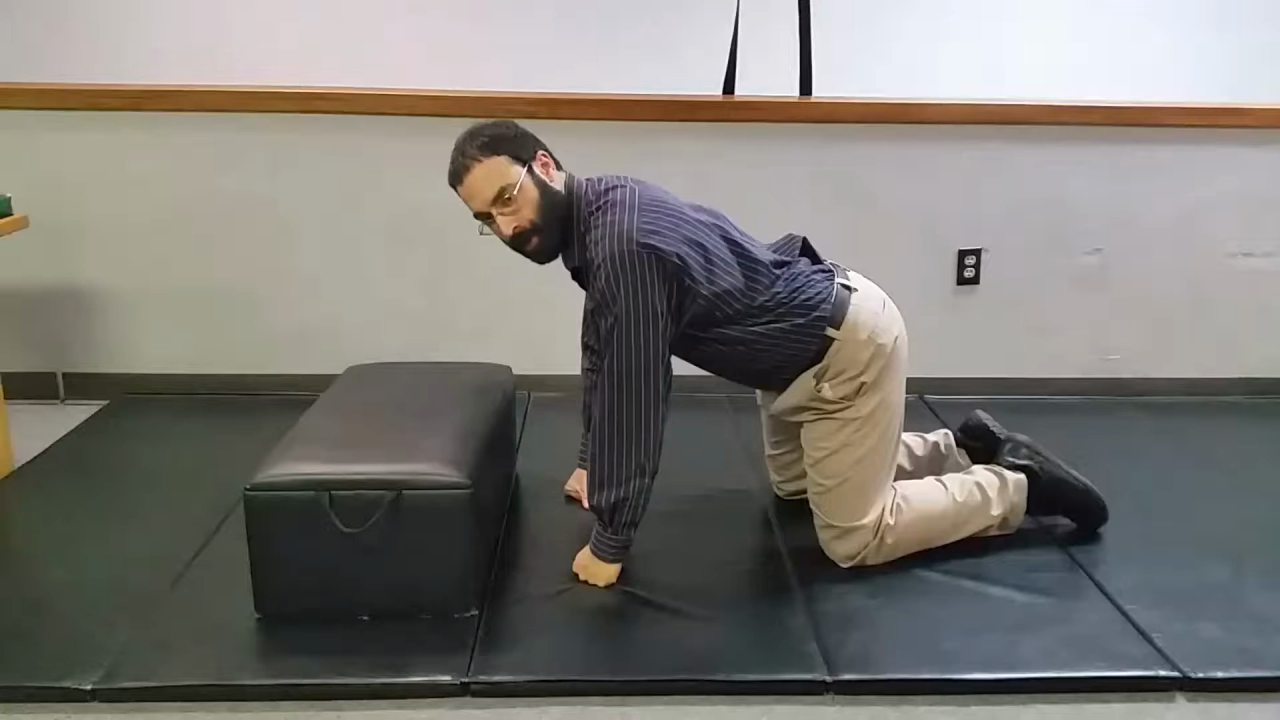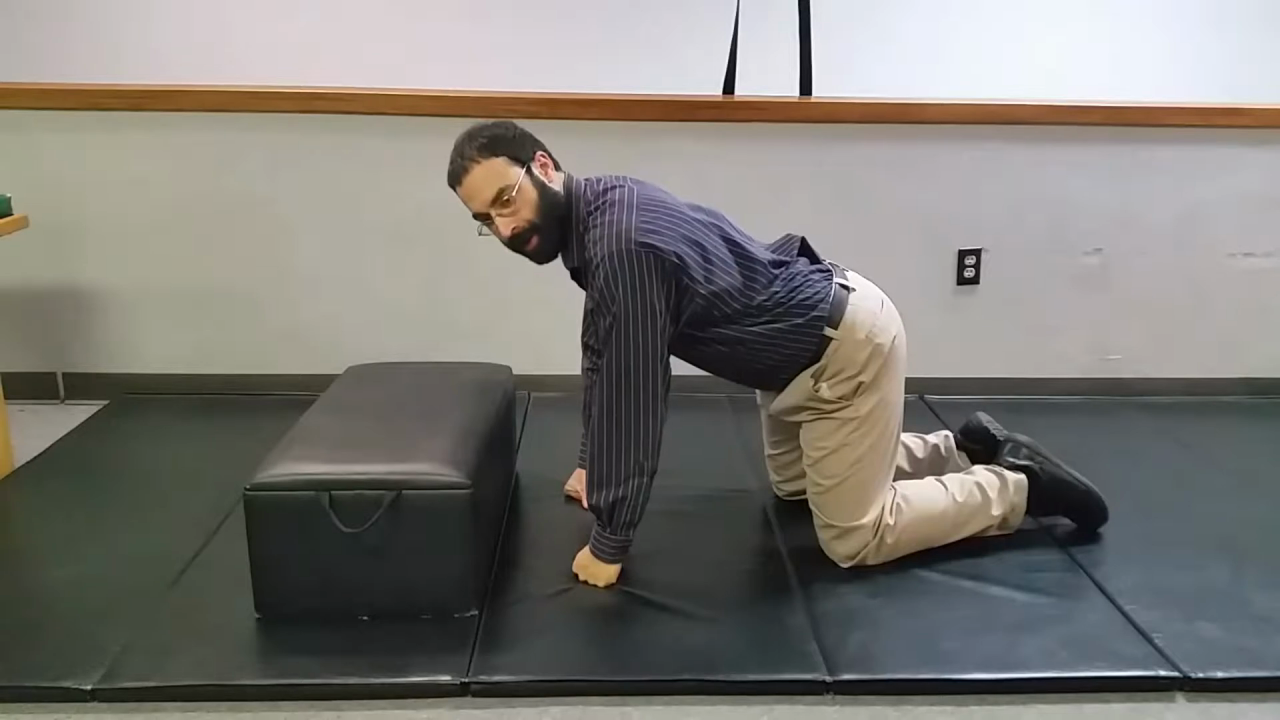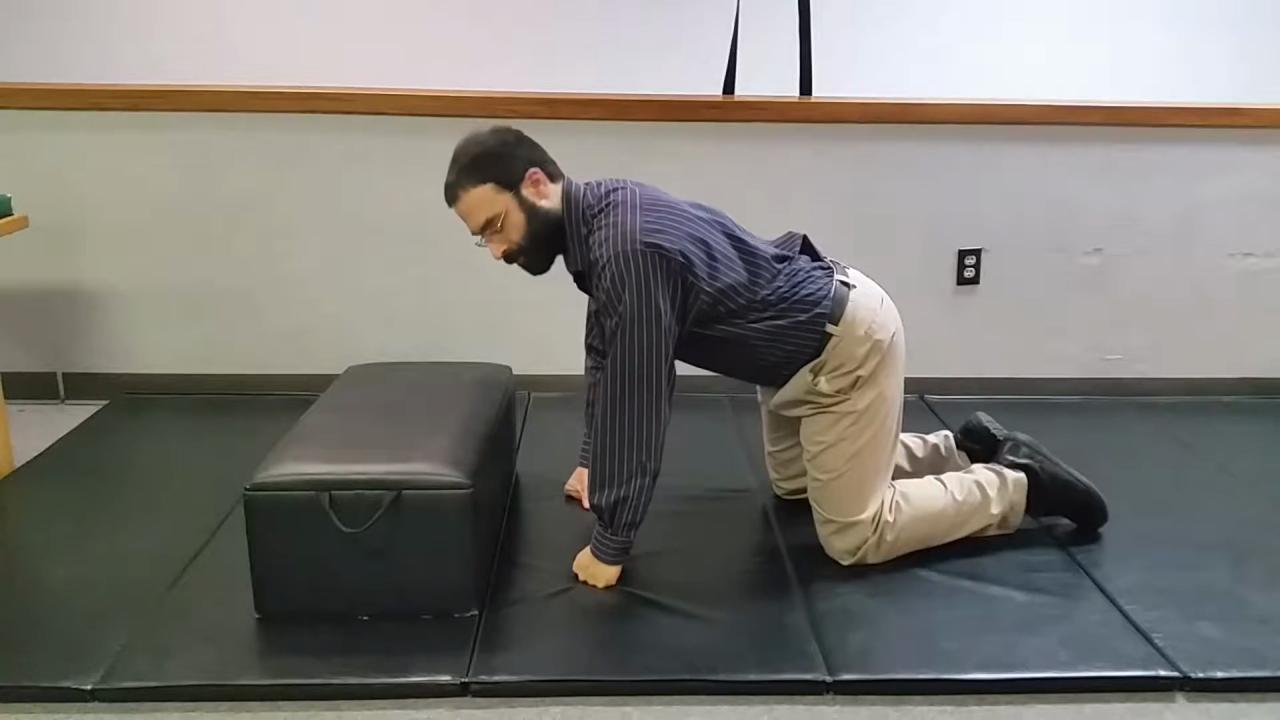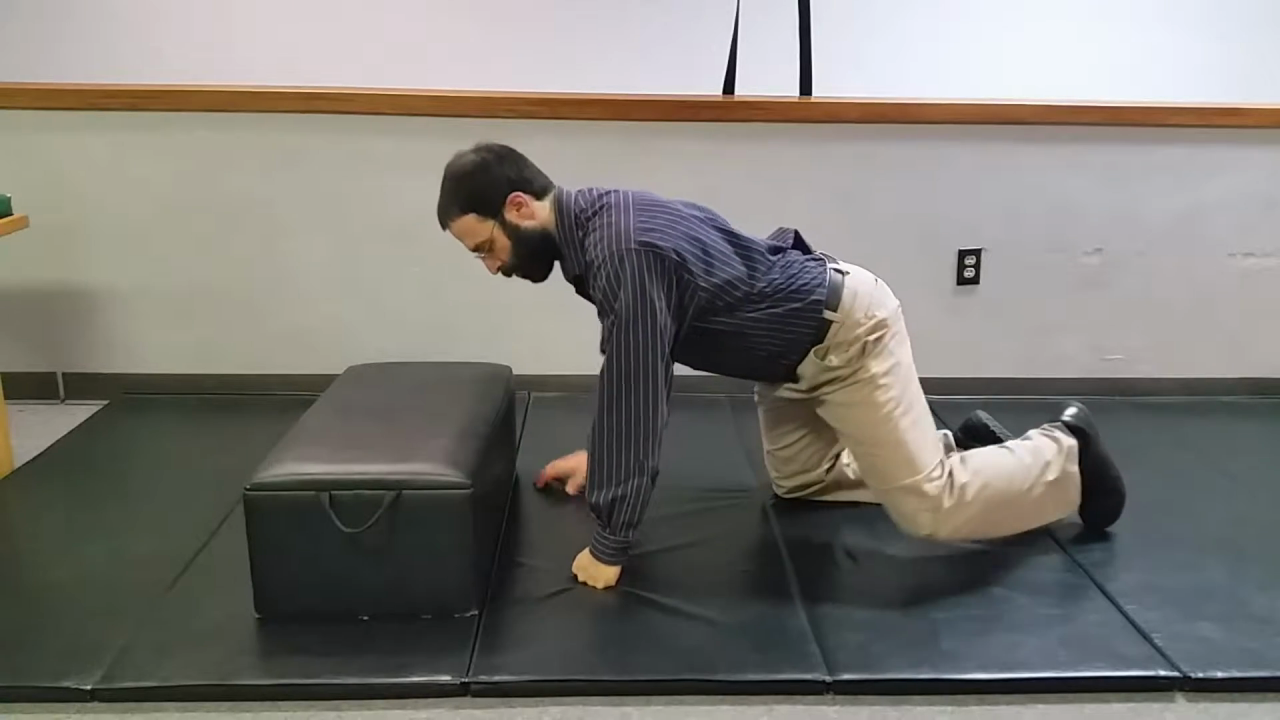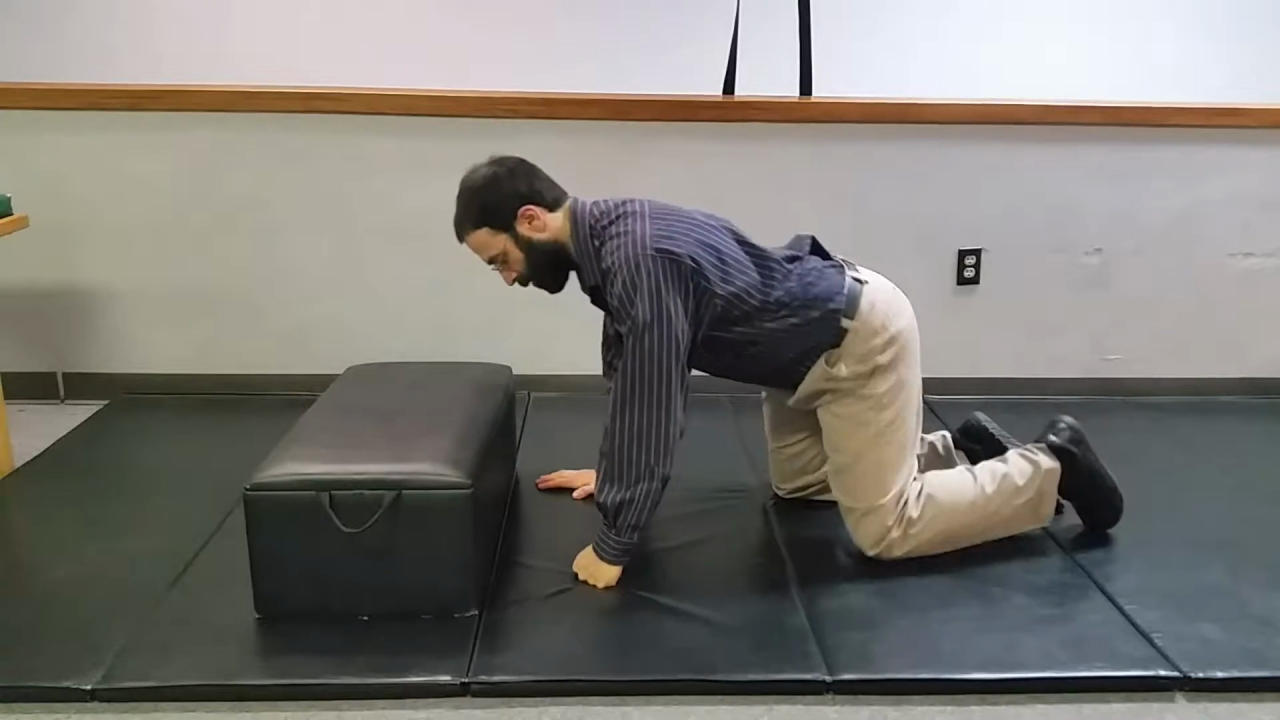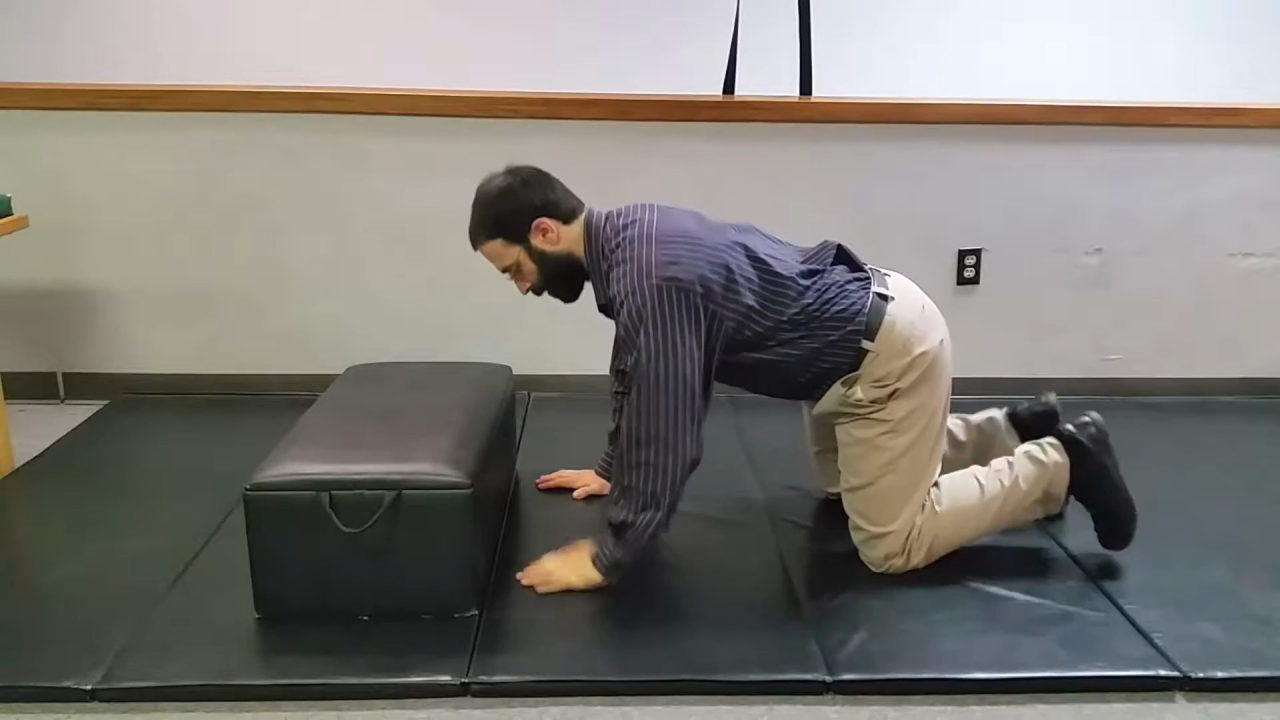
dt=0.4s
person 1, frame 1
left shoulder: (623, 244)
right shoulder: (599, 212)
left elbow: (634, 398)
right elbow: (602, 356)
left wrist: (609, 544)
right wrist: (591, 462)
left hip: (847, 345)
right hip: (812, 335)
left knee: (853, 537)
right knee: (794, 483)
left ankle: (1019, 484)
right ankle: (965, 448)
person 1, frame 2
left shoulder: (622, 243)
right shoulder: (599, 209)
left elbow: (633, 400)
right elbow: (602, 357)
left wrist: (608, 544)
right wrist: (591, 463)
left hip: (845, 345)
right hip: (812, 334)
left knee: (853, 537)
right knee: (795, 484)
left ankle: (1020, 485)
right ankle: (966, 450)
person 1, frame 3
left shoulder: (627, 246)
right shoulder: (601, 214)
left elbow: (636, 397)
right elbow: (606, 358)
left wrist: (610, 546)
right wrist: (594, 461)
left hip: (846, 342)
right hip: (809, 335)
left knee: (853, 535)
right knee: (794, 483)
left ankle: (1018, 483)
right ankle: (965, 450)
person 1, frame 4
left shoulder: (621, 248)
right shoulder: (595, 219)
left elbow: (636, 396)
right elbow: (626, 370)
left wrist: (609, 547)
right wrist: (598, 459)
left hip: (846, 330)
right hip: (802, 337)
left knee: (928, 504)
right knee: (801, 481)
left ankle: (1063, 449)
right ankle: (962, 445)
person 1, frame 5
left shoulder: (638, 256)
right shoulder: (610, 235)
left elbow: (651, 405)
right elbow: (626, 375)
left wrist: (613, 546)
right wrist: (609, 472)
left hip: (860, 337)
right hip: (813, 342)
left knee: (886, 527)
right knee: (798, 484)
left ankle: (1051, 465)
right ankle: (961, 450)
person 1, frame 6
left shoulder: (649, 280)
right shoulder: (629, 232)
left elbow: (666, 439)
right elbow: (636, 376)
left wrist: (604, 558)
right wrist: (611, 471)
left hip: (888, 351)
right hip: (870, 315)
left knee: (891, 543)
right knee: (848, 479)
left ankle: (1060, 464)
right ankle: (1019, 435)
